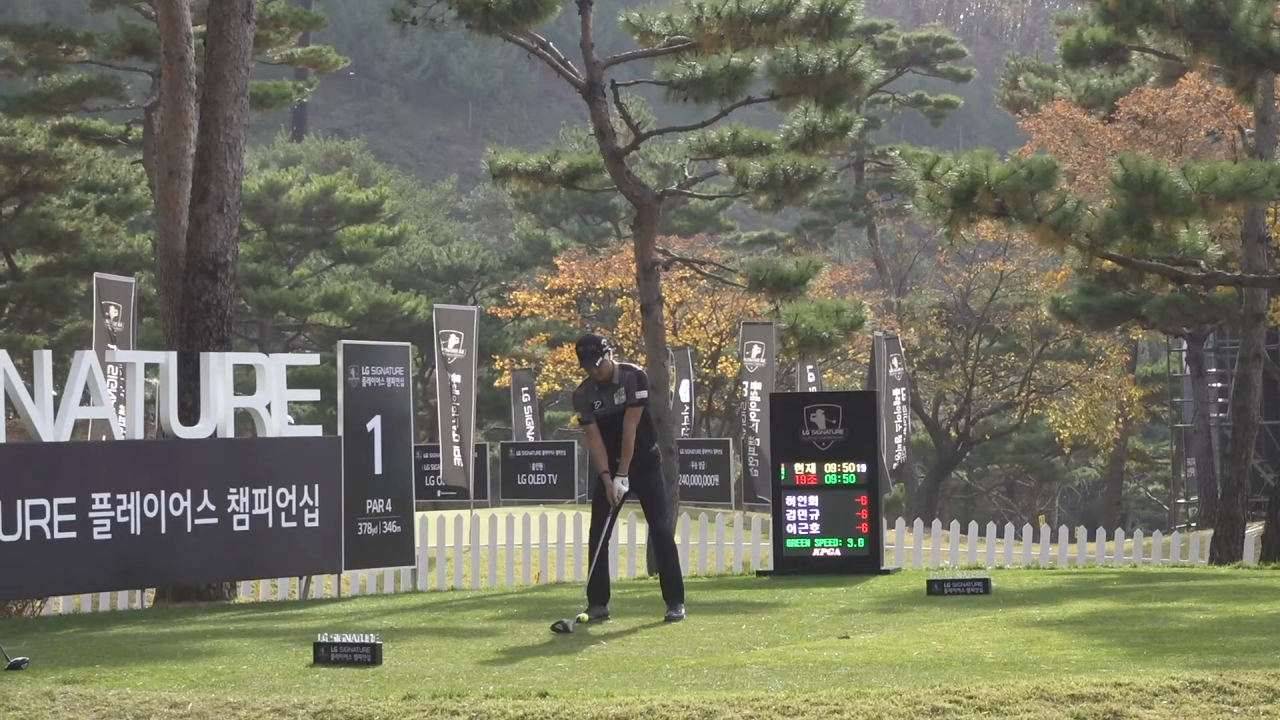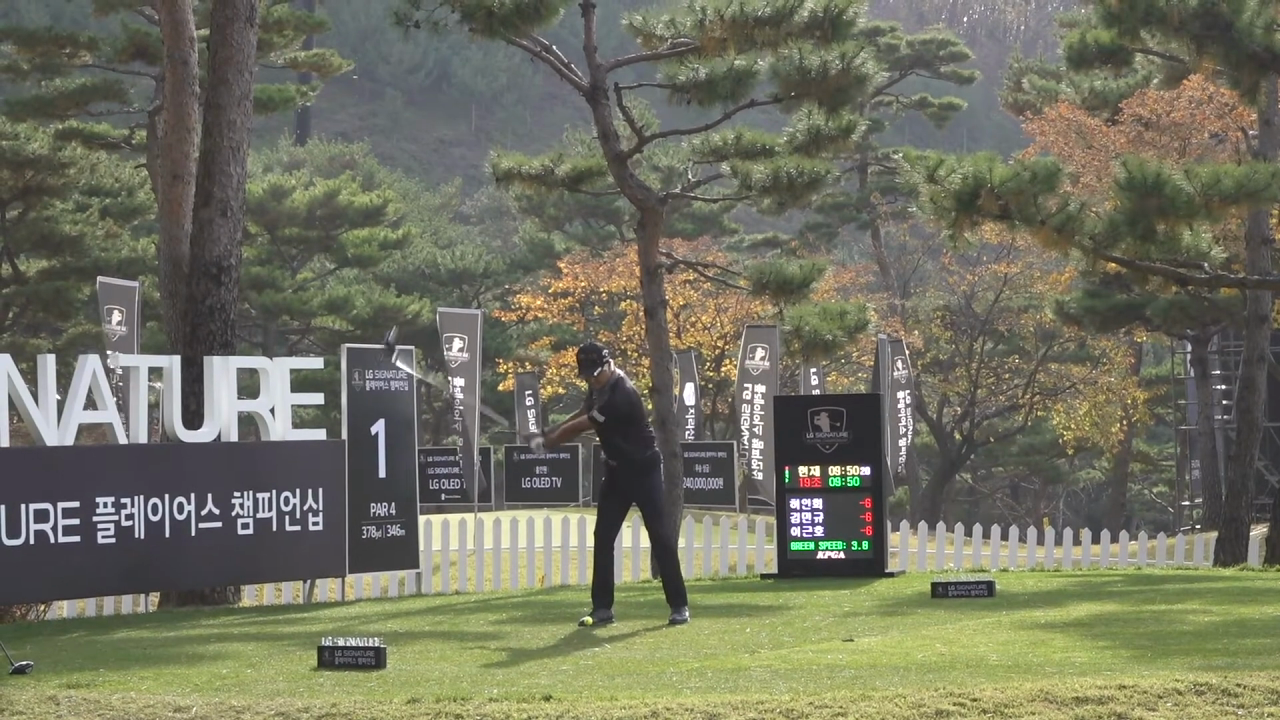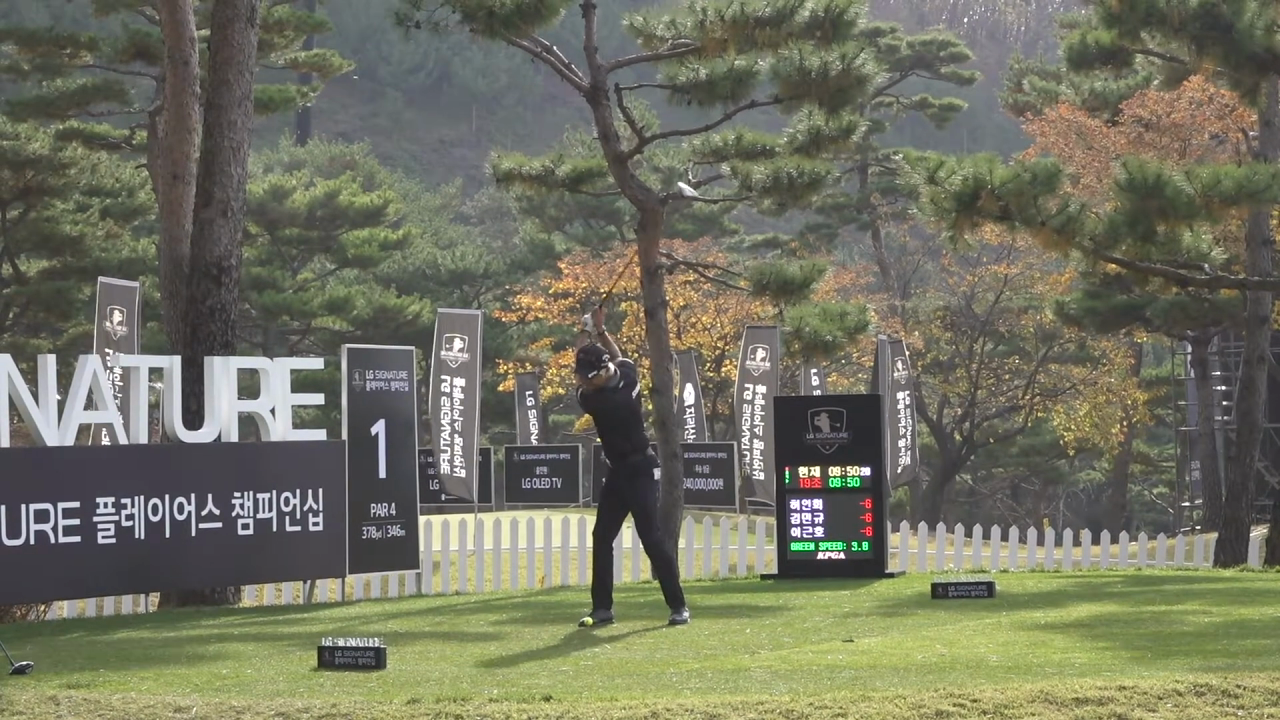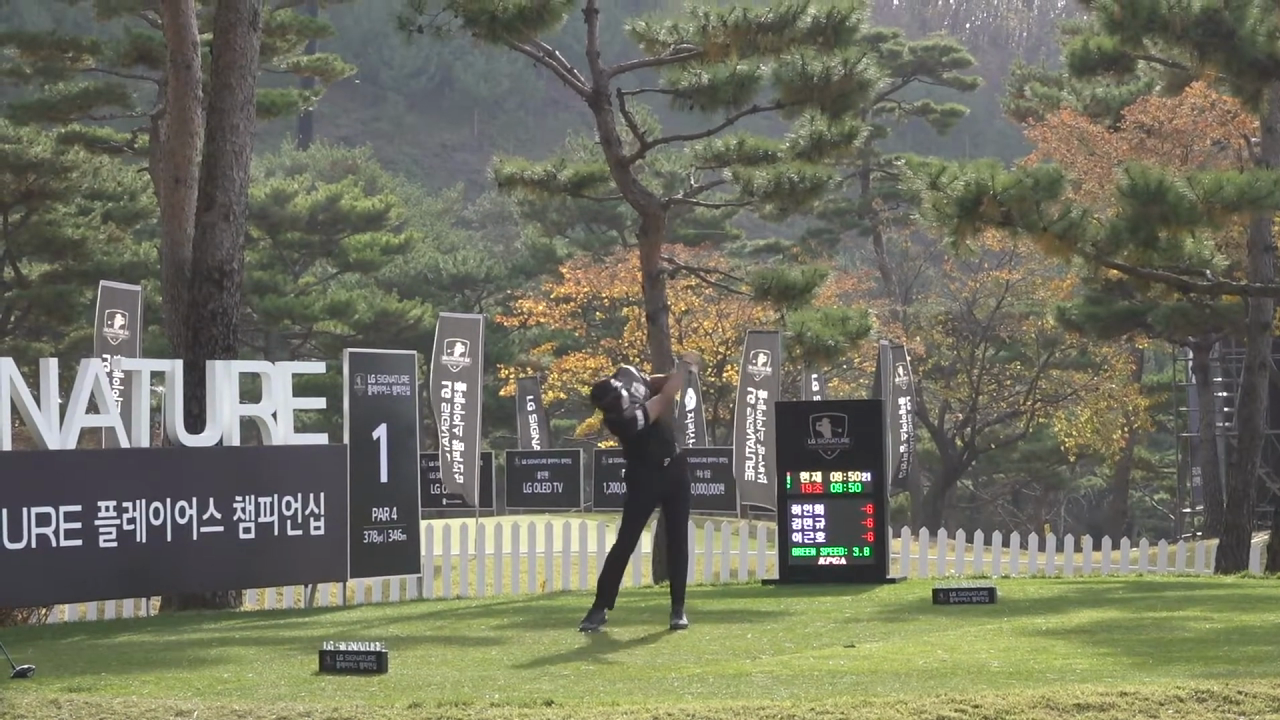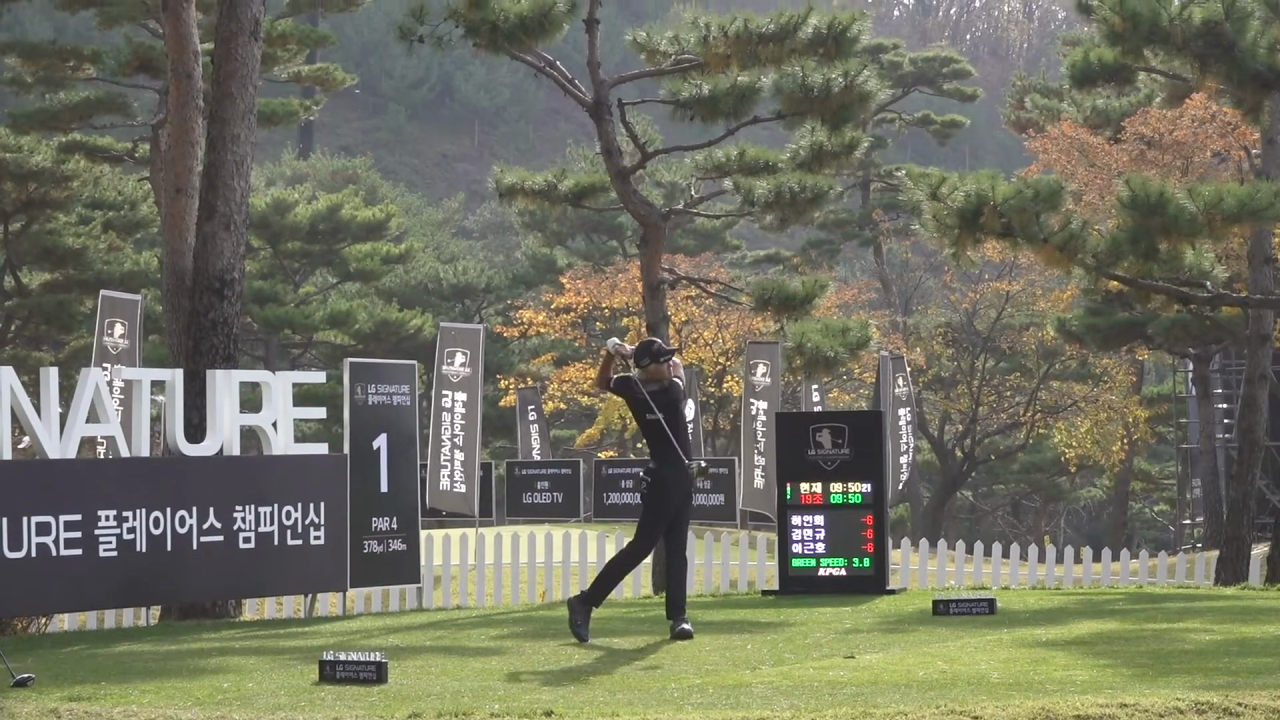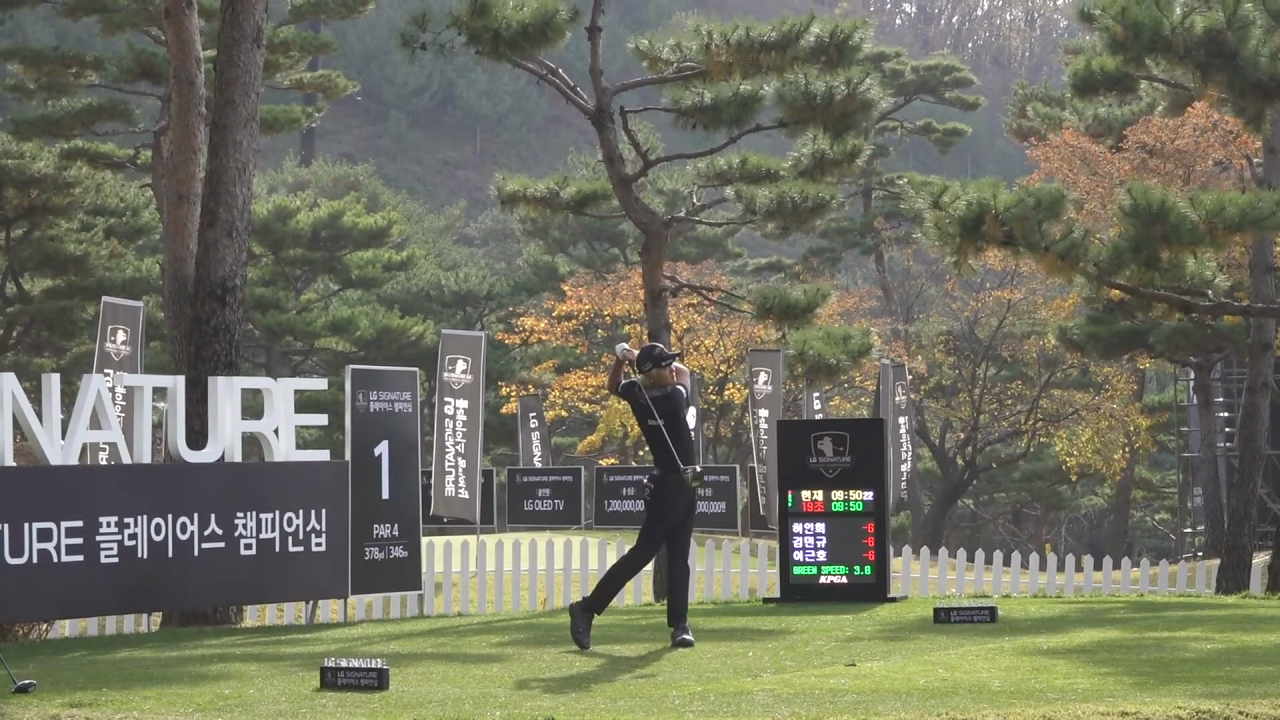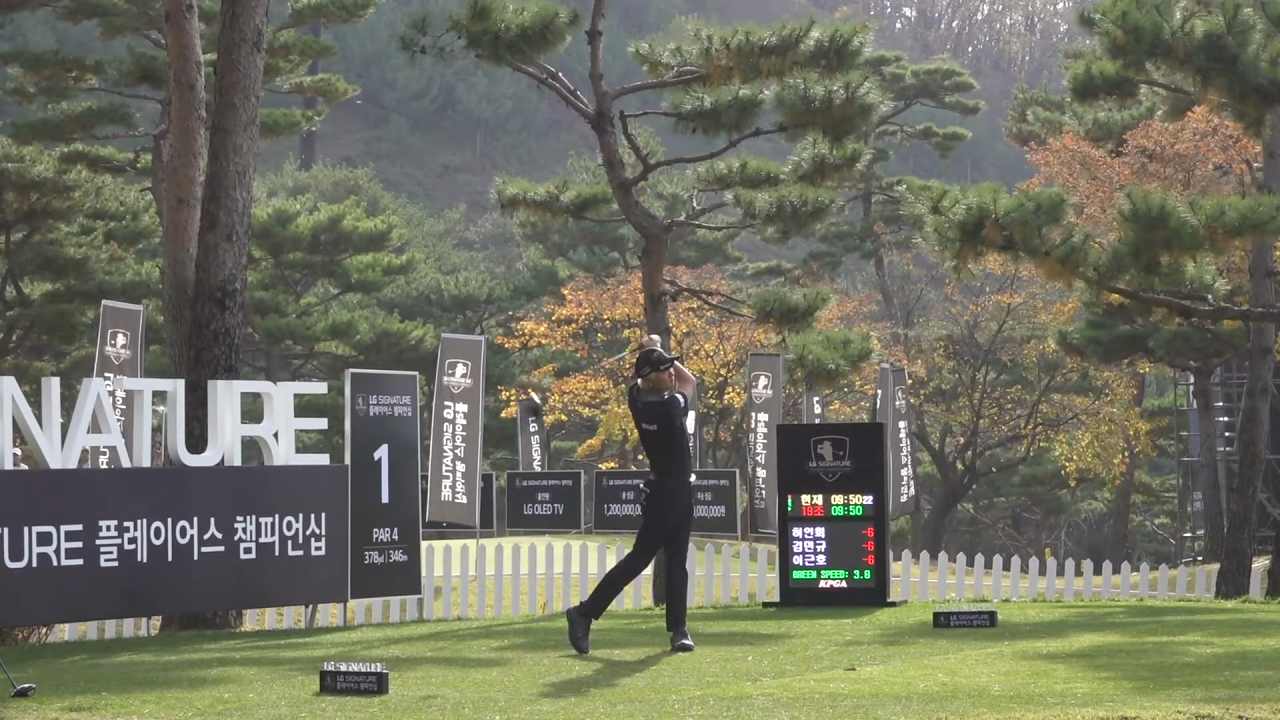
dt=0.5s
person 1, frame 1
left shoulder: (634, 377)
right shoulder: (583, 394)
left elbow: (630, 428)
right elbow: (594, 440)
left wrist: (623, 475)
right wrist: (607, 478)
left hip: (645, 463)
right hip: (609, 466)
left knee: (661, 531)
right knee: (597, 534)
left ankle: (675, 602)
right ankle: (598, 604)
person 1, frame 2
left shoulder: (619, 394)
right shoulder: (600, 384)
left elbow: (581, 426)
right elbow: (585, 413)
left wrist: (549, 439)
right wrist: (551, 433)
left hip: (643, 469)
right hip: (617, 470)
left knee: (659, 535)
right knee: (603, 537)
left ankle: (679, 605)
right ankle: (602, 607)
person 1, frame 3
left shoulder: (594, 401)
right shoulder: (627, 372)
left elbow: (582, 388)
right elbow: (618, 360)
left wrist: (589, 333)
right wrist: (598, 332)
left hip: (639, 472)
right hip: (619, 472)
left knee: (650, 537)
right knee: (602, 537)
left ankle: (678, 605)
right ankle: (602, 607)
person 1, frame 4
left shoulder: (625, 377)
right shoulder: (623, 420)
left elbow: (659, 385)
right elbow: (665, 400)
left wrist: (677, 371)
right wrist: (683, 367)
left hip: (673, 466)
right hip: (644, 476)
left knee: (677, 538)
right knee: (626, 542)
left ankle: (679, 607)
right ankle: (600, 607)
person 1, frame 5
left shoulder: (630, 386)
right shoulder: (670, 392)
left elbow: (601, 383)
right elbow: (680, 367)
left wrist: (611, 354)
right wrist: (634, 354)
left hip: (677, 477)
right hip: (664, 479)
left knee: (677, 550)
right knee: (641, 546)
left ankle: (678, 617)
right ankle: (585, 602)
person 1, frame 6
left shoulder: (636, 393)
right shoulder: (673, 399)
left elbow: (612, 385)
right elbow: (685, 373)
left wrist: (622, 359)
right wrist: (641, 359)
left hip: (680, 485)
right hip: (669, 486)
left knee: (679, 557)
right knee: (642, 552)
left ankle: (679, 624)
right ankle: (587, 607)
person 1, frame 7
left shoulder: (636, 394)
right shoulder: (667, 407)
left elbow: (665, 378)
right elbow: (689, 382)
left wrist: (653, 353)
right wrist: (655, 351)
left hip: (677, 490)
right hip: (666, 492)
left knee: (677, 562)
right knee: (639, 558)
left ankle: (678, 629)
right ankle: (584, 613)
